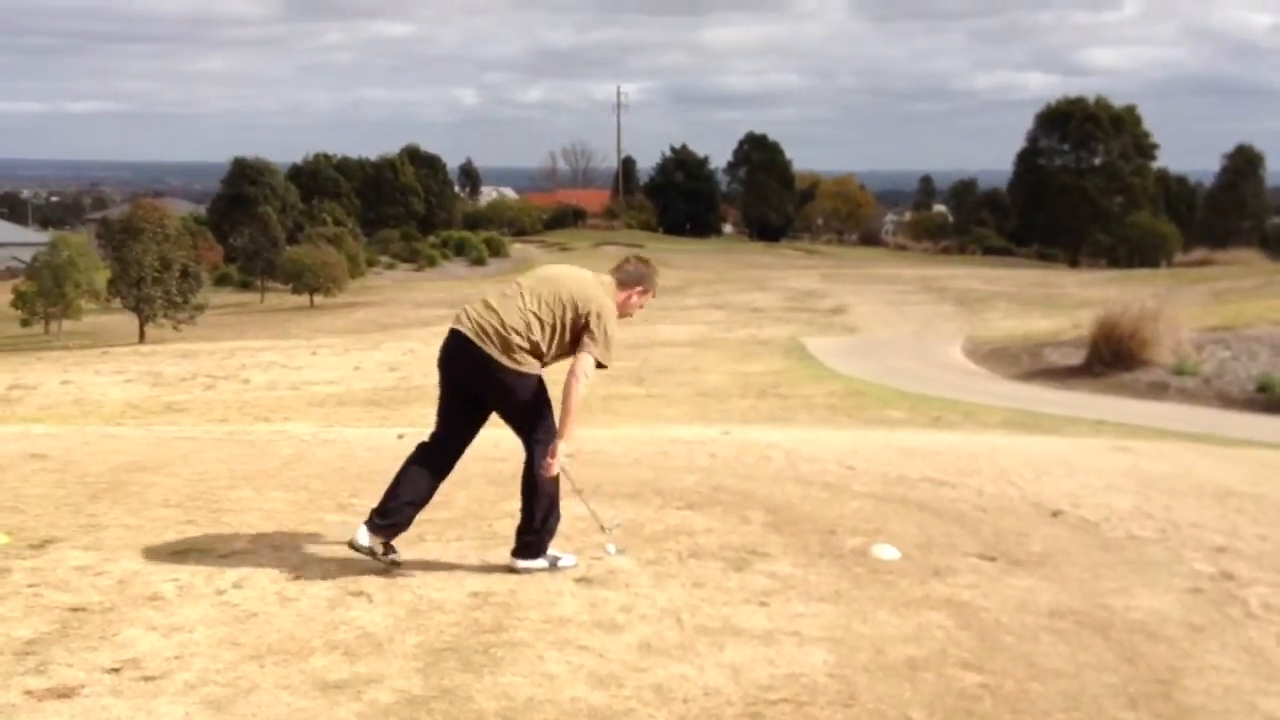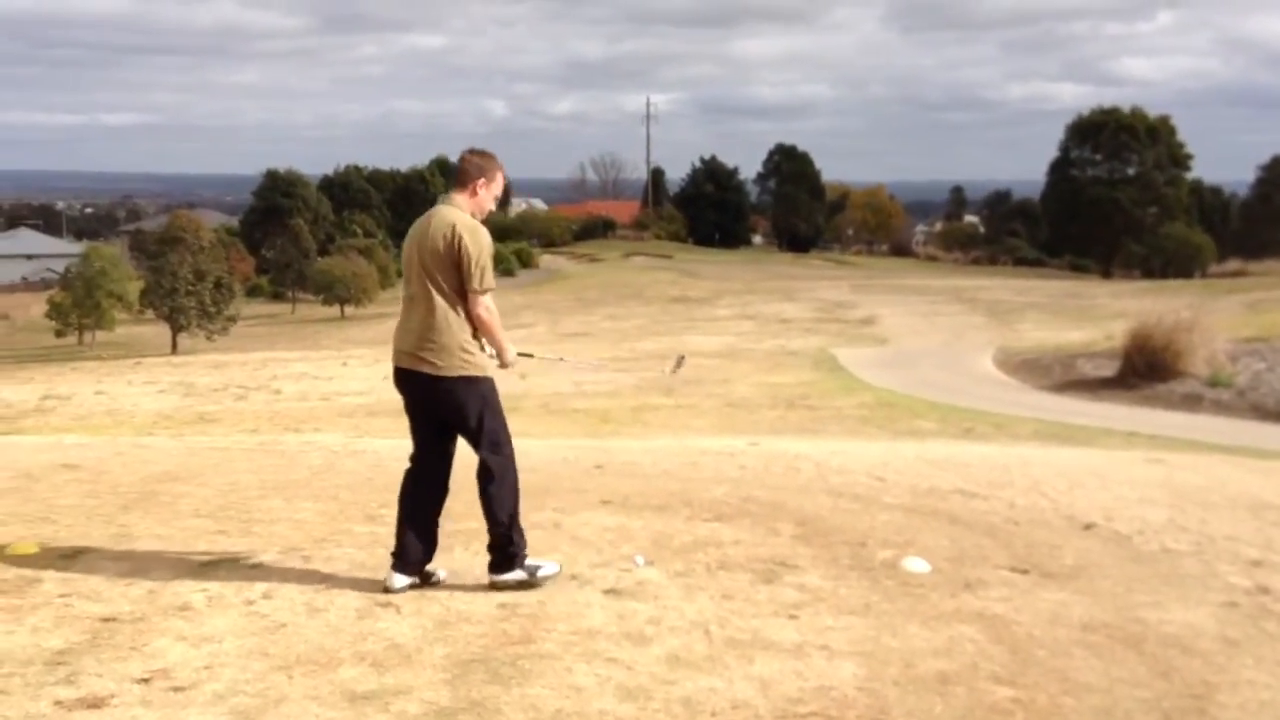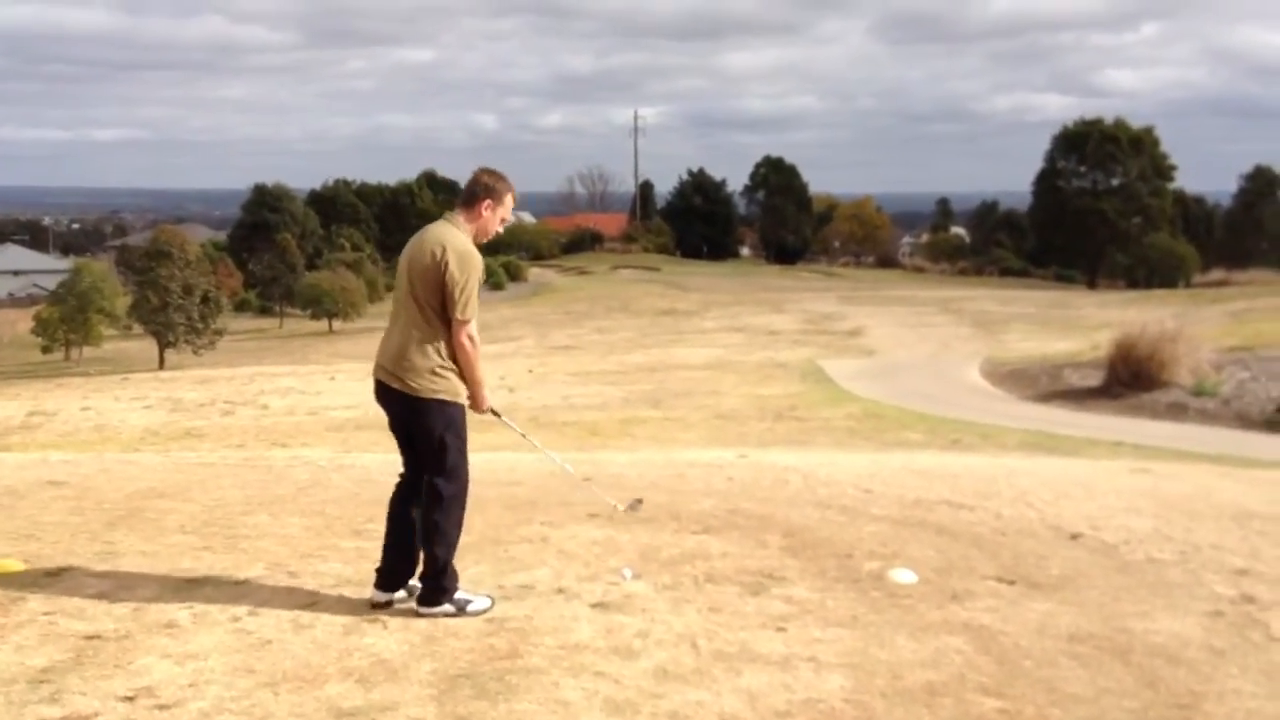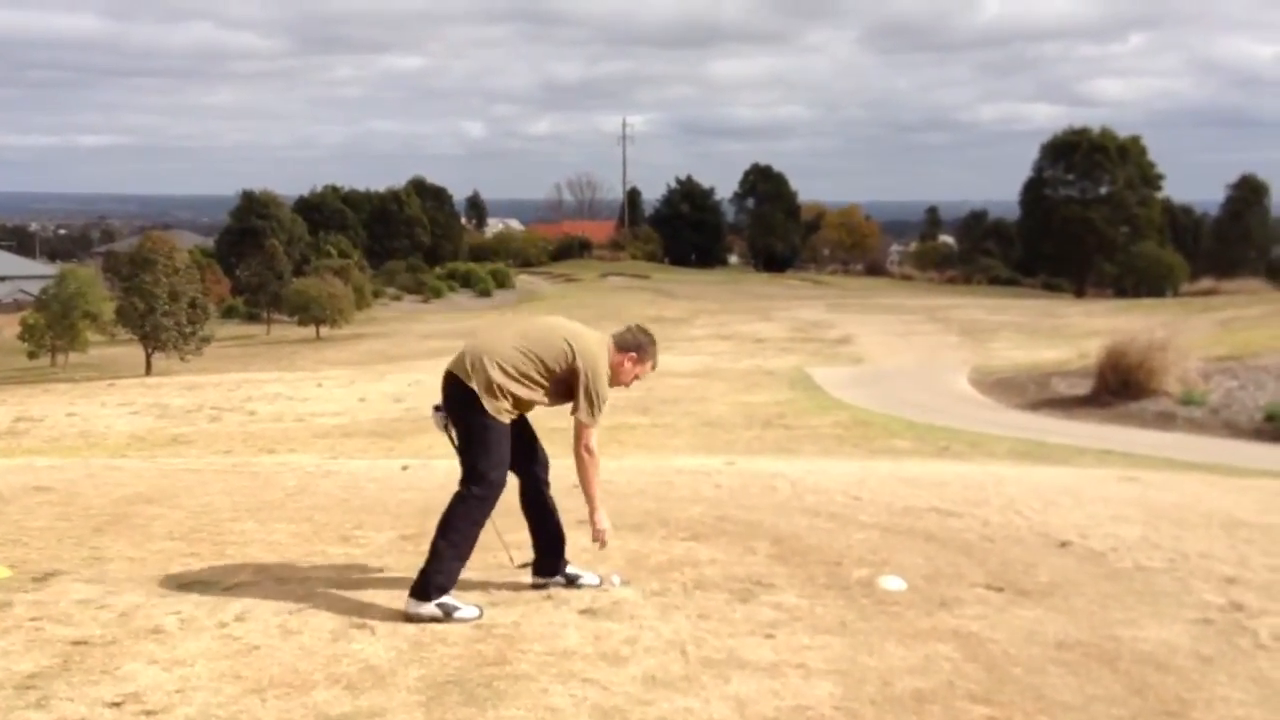
dt=0.7s
person 1, frame 1
left shoulder: (568, 275)
right shoulder: (602, 308)
right elbow: (579, 376)
right wrist: (563, 441)
left hip: (463, 336)
right hip: (504, 356)
left knee: (444, 444)
right knee: (542, 447)
left ankle: (376, 530)
right ankle: (533, 551)
person 1, frame 2
left shoulder: (419, 227)
right shoulder: (471, 232)
right elbow: (480, 307)
left wrist: (484, 345)
right wrist: (502, 348)
left hip: (411, 363)
right hip: (455, 366)
left knee: (427, 463)
right knee: (497, 458)
left ankle: (408, 566)
right ankle: (508, 561)
person 1, frame 3
left shoulder: (425, 237)
right shoulder: (463, 253)
right elbow: (464, 336)
left wrist: (463, 384)
right wrist: (480, 392)
left hip: (392, 375)
right hip: (430, 385)
left knee: (416, 481)
right knee: (447, 486)
left ankle: (392, 580)
right ankle: (437, 593)
person 1, frame 4
left shoulder: (579, 340)
right shoulder: (594, 364)
right elbow: (585, 447)
right wrist: (597, 512)
left hip: (467, 378)
right hip: (481, 388)
left knee: (535, 468)
right knee: (482, 488)
left ankle: (551, 566)
right ankle: (429, 595)
